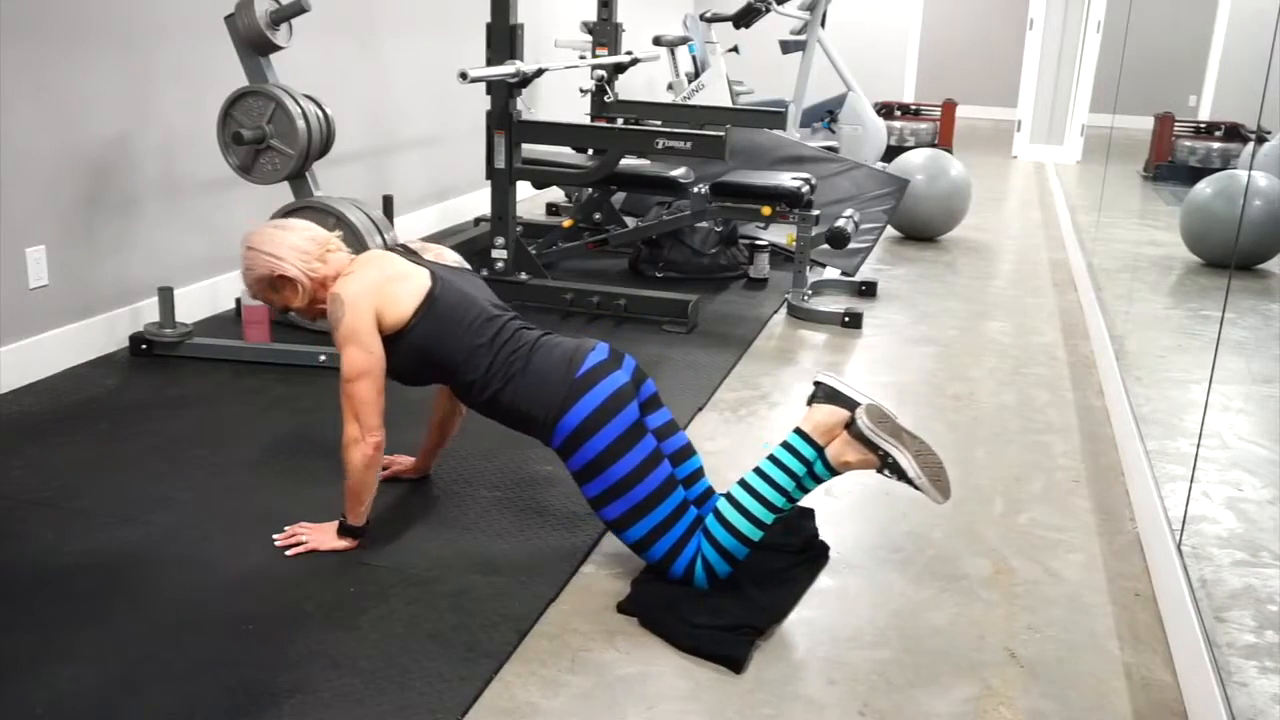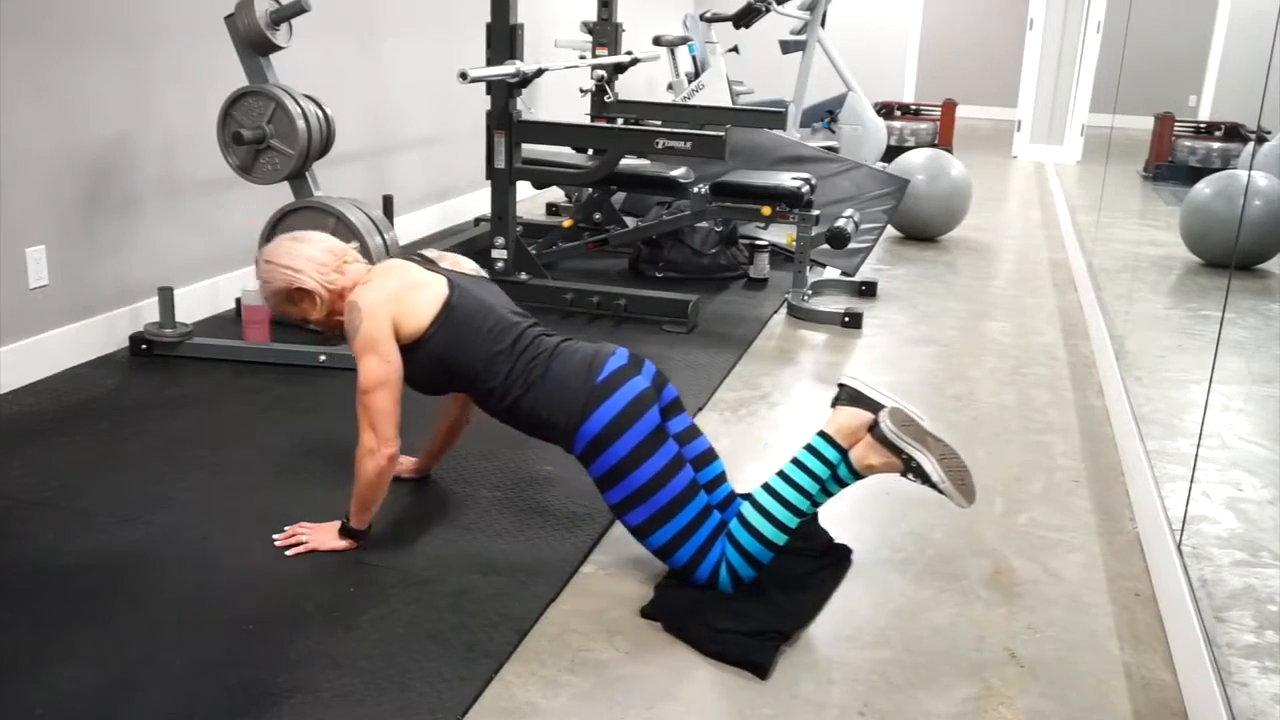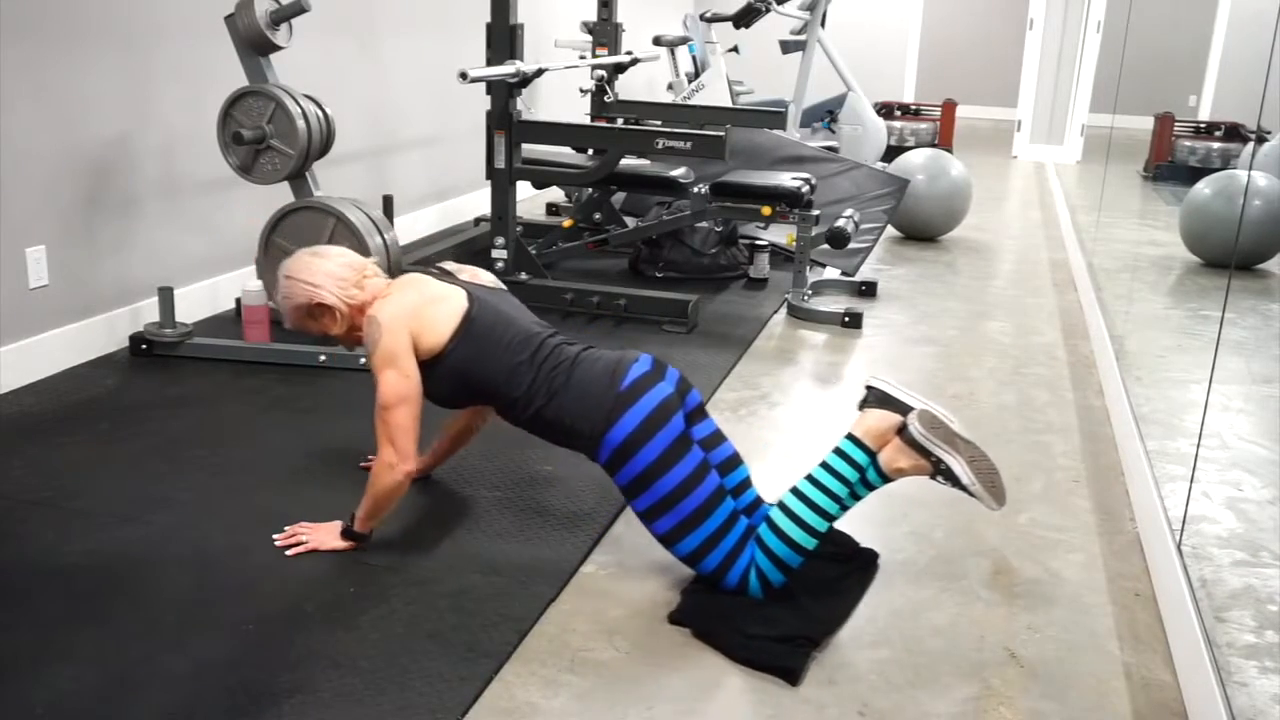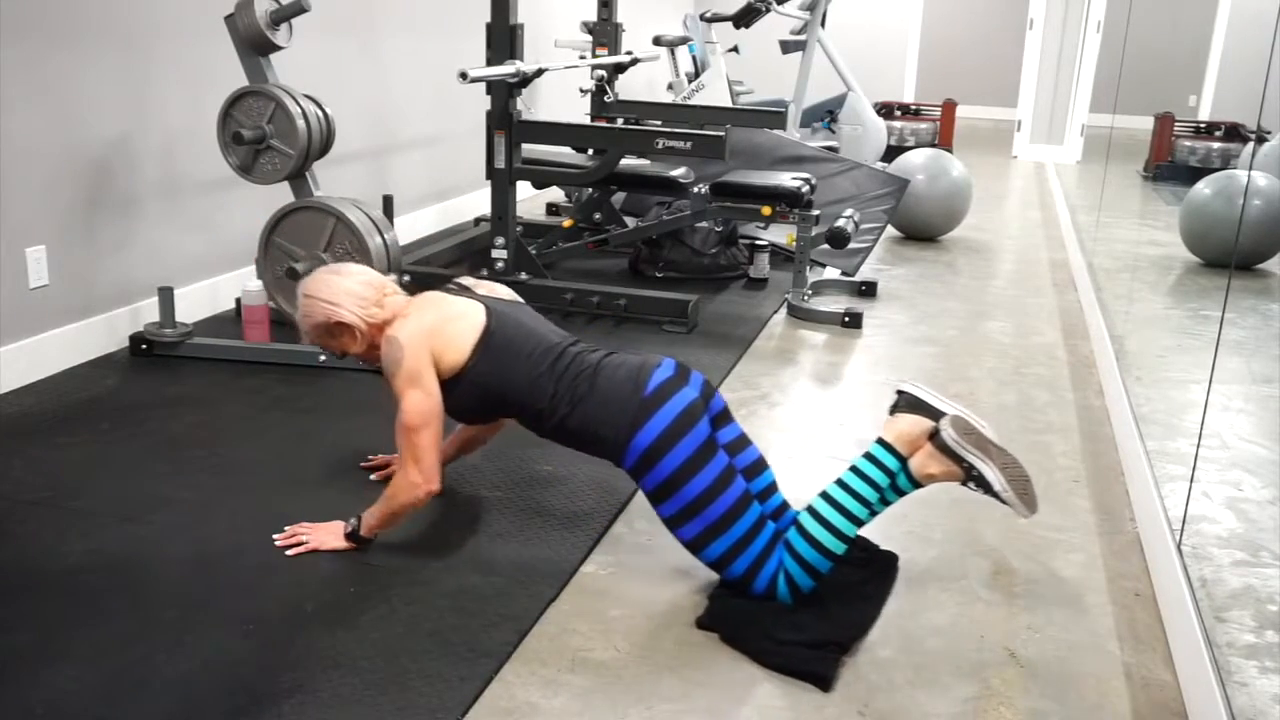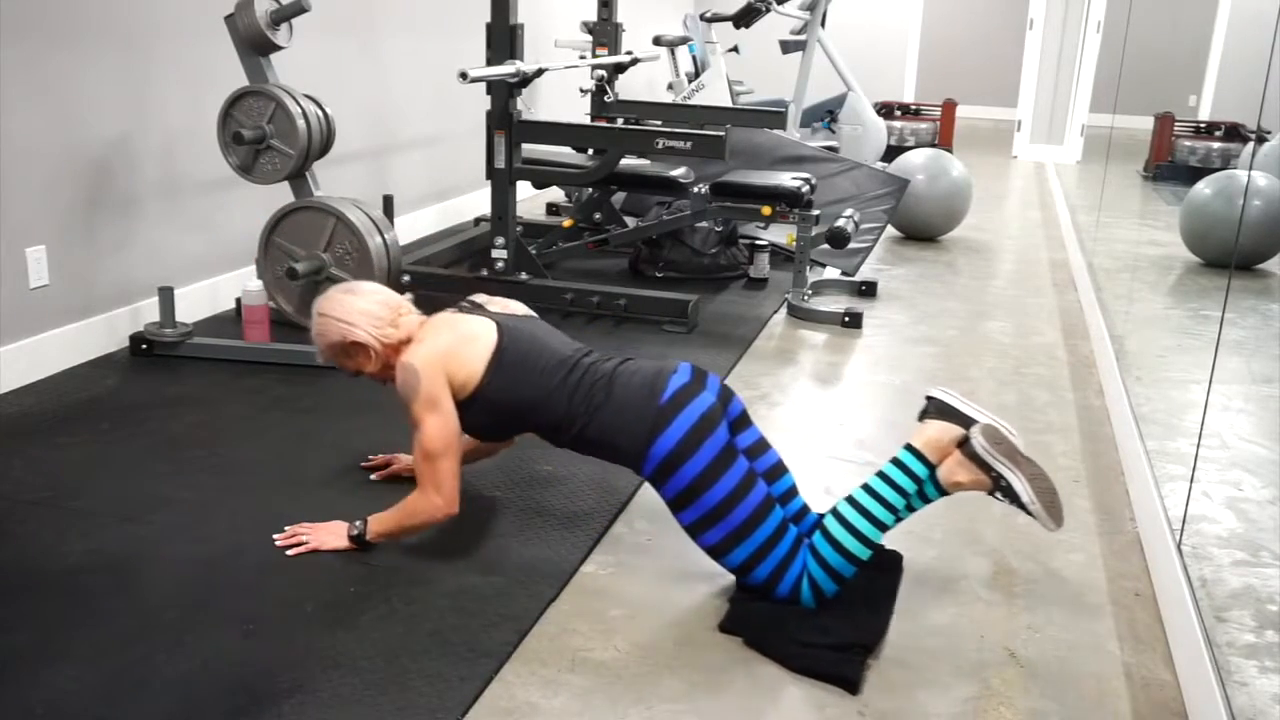
dt=0.2s
person 1, frame 1
left shoulder: (352, 295)
right shoulder: (416, 253)
left elbow: (363, 438)
left wrist: (348, 528)
right wrist: (424, 462)
left hip: (580, 410)
right hip: (606, 372)
left knee: (700, 563)
right knee: (706, 523)
left ankle: (827, 434)
right ankle: (836, 431)
person 1, frame 2
left shoulder: (369, 305)
right shoulder: (430, 263)
left elbow: (378, 448)
left wrist: (350, 530)
right wrist: (425, 464)
left hip: (602, 417)
right hip: (626, 378)
left knee: (724, 567)
right knee: (730, 526)
left ankle: (851, 439)
right ankle: (857, 430)
person 1, frame 3
left shoulder: (387, 319)
right shoulder: (447, 276)
left elbow: (394, 466)
left wrist: (351, 530)
right wrist: (427, 461)
left hip: (628, 424)
right hip: (650, 385)
left knee: (752, 573)
right knee: (757, 532)
left ankle: (879, 441)
right ankle: (884, 431)
person 1, frame 4
left shoulder: (404, 340)
right shoulder: (464, 292)
left elbow: (420, 486)
left wrist: (353, 531)
right wrist: (427, 450)
left hip: (652, 429)
right hip: (673, 389)
left knee: (778, 577)
right knee: (781, 540)
left ankle: (913, 447)
right ankle: (916, 438)
person 1, frame 5
left shoulder: (420, 364)
right shoulder: (478, 309)
left elbow: (439, 504)
left wrist: (355, 532)
right wrist: (427, 454)
left hip: (671, 436)
right hip: (692, 394)
left knee: (801, 581)
right knee: (806, 545)
left ankle: (938, 450)
right ankle: (945, 446)
